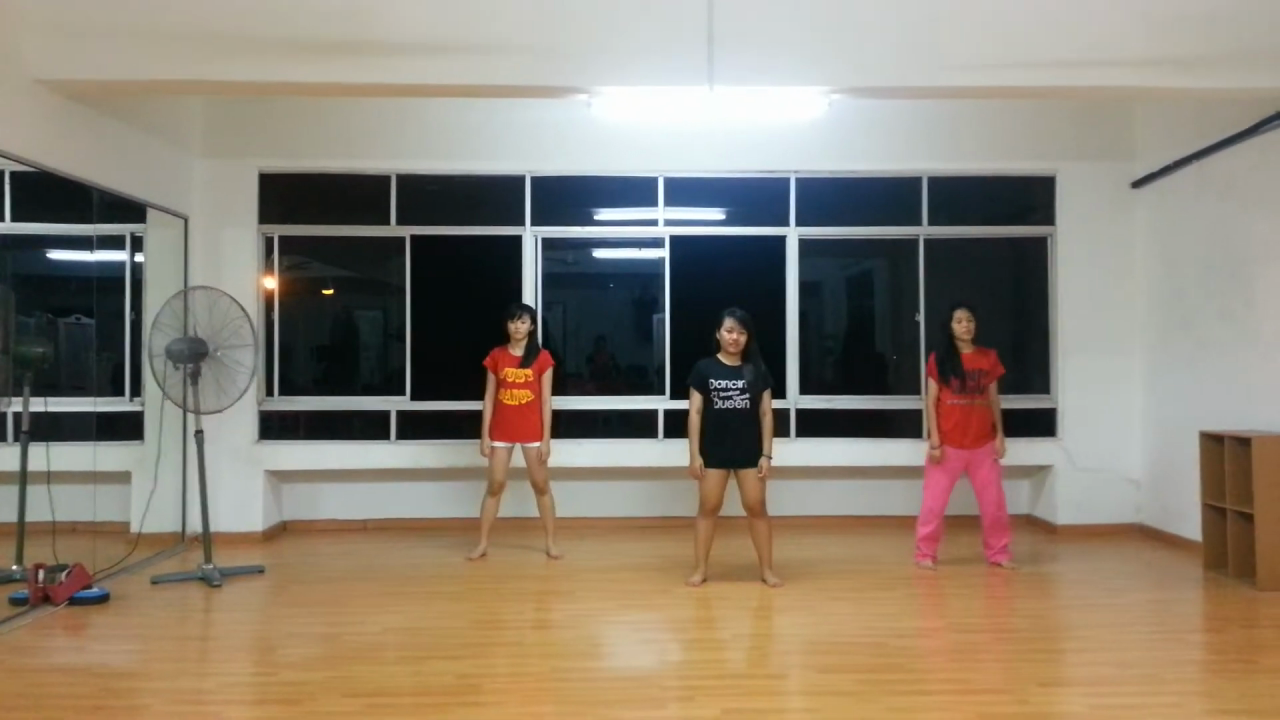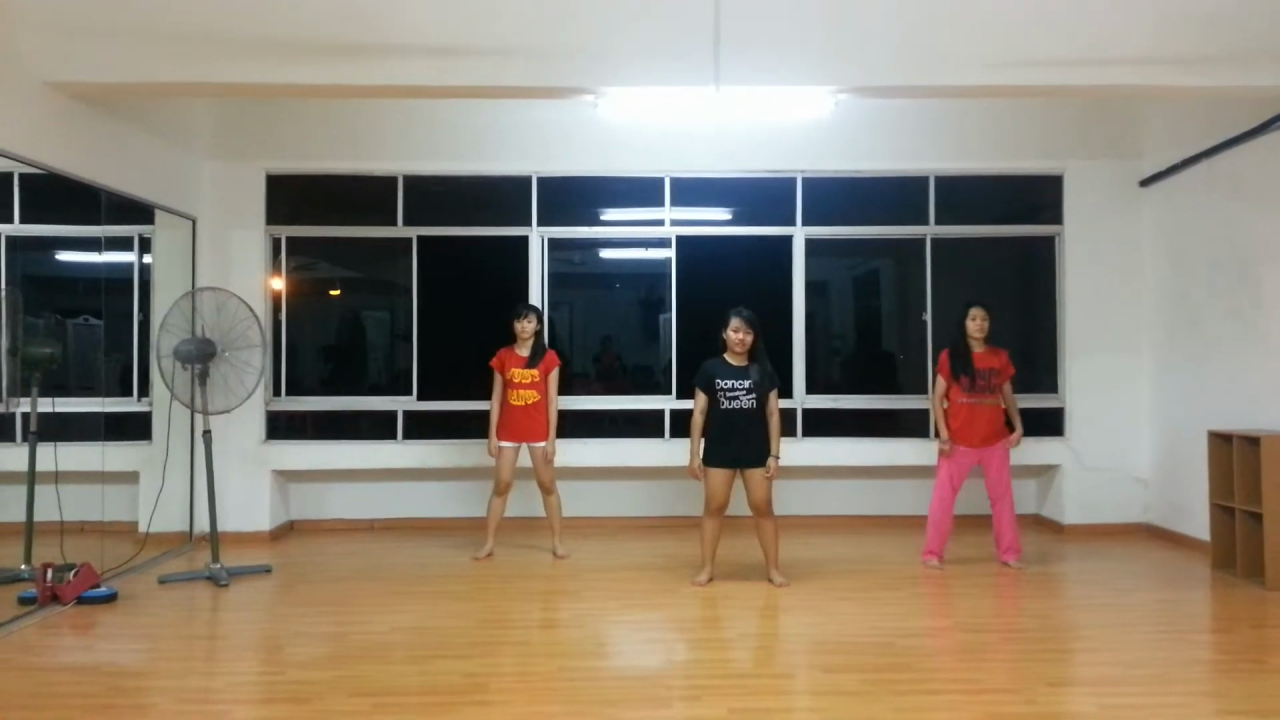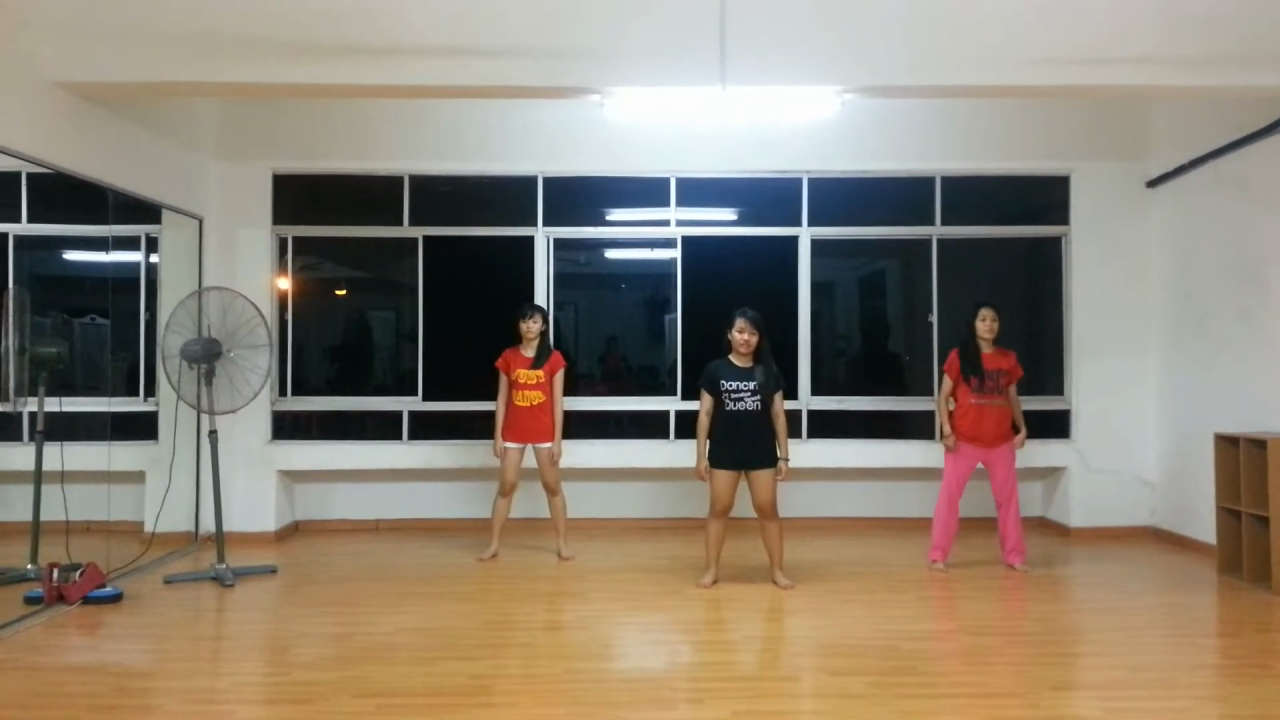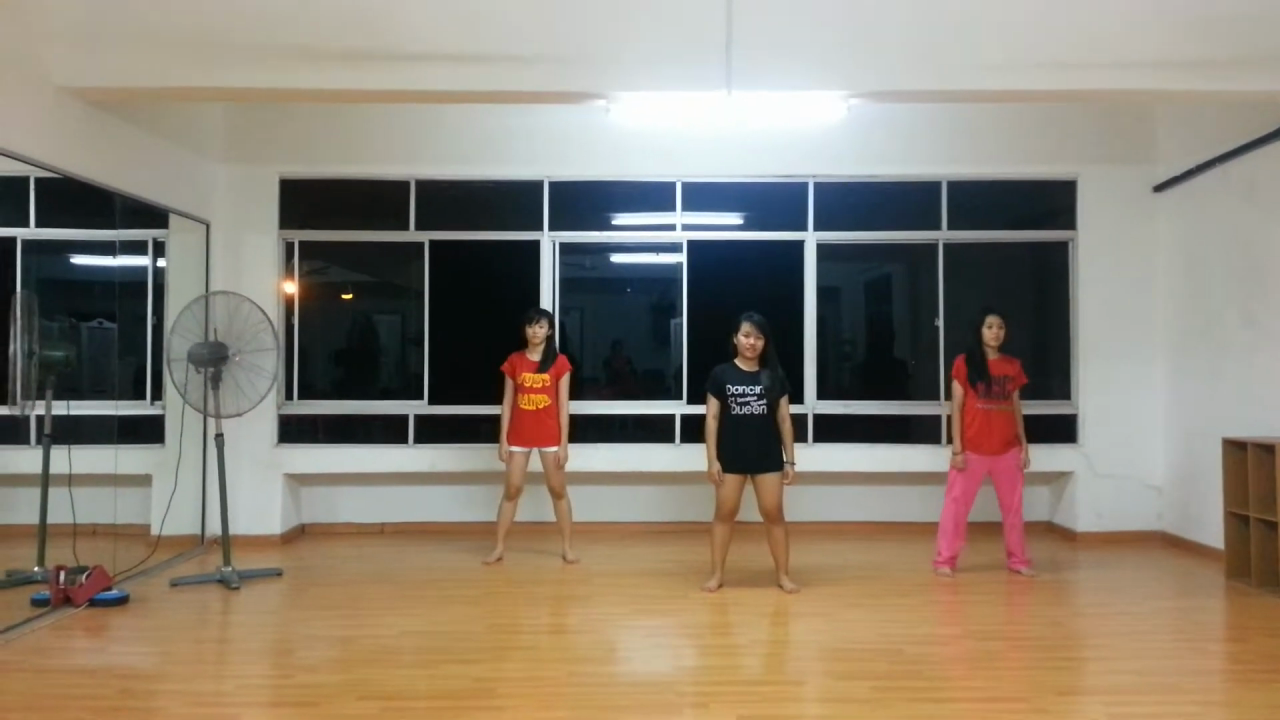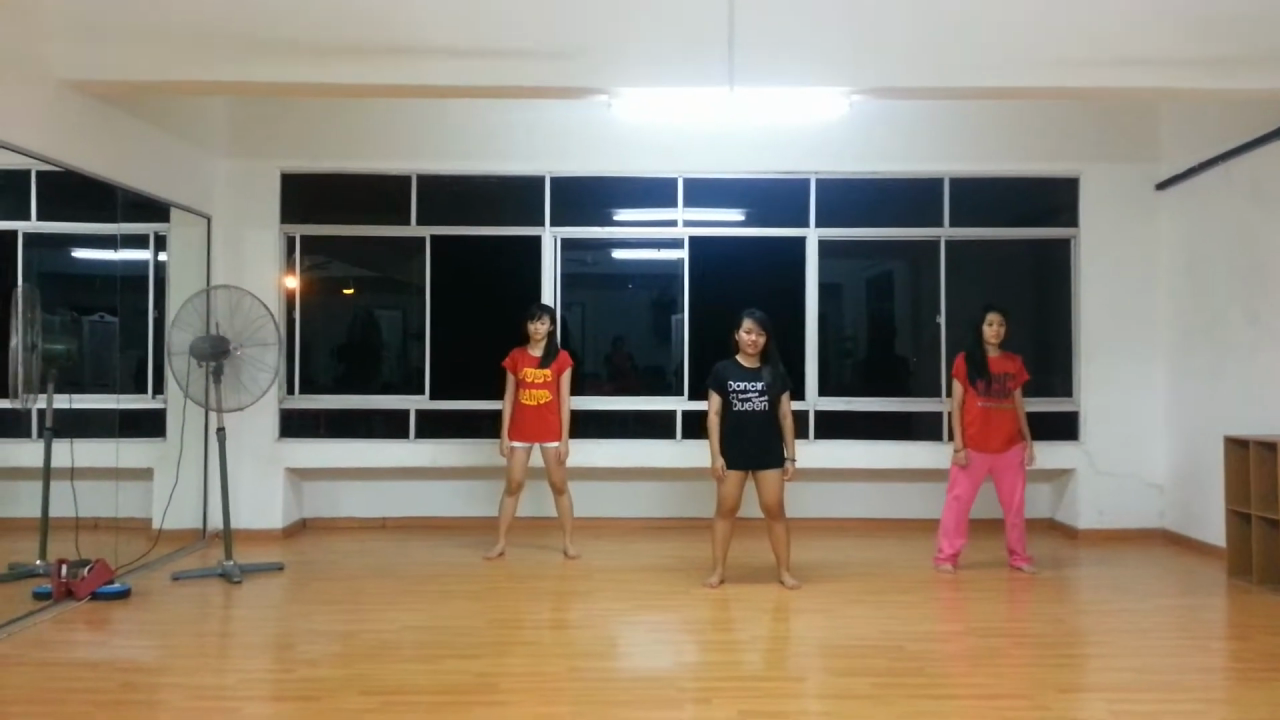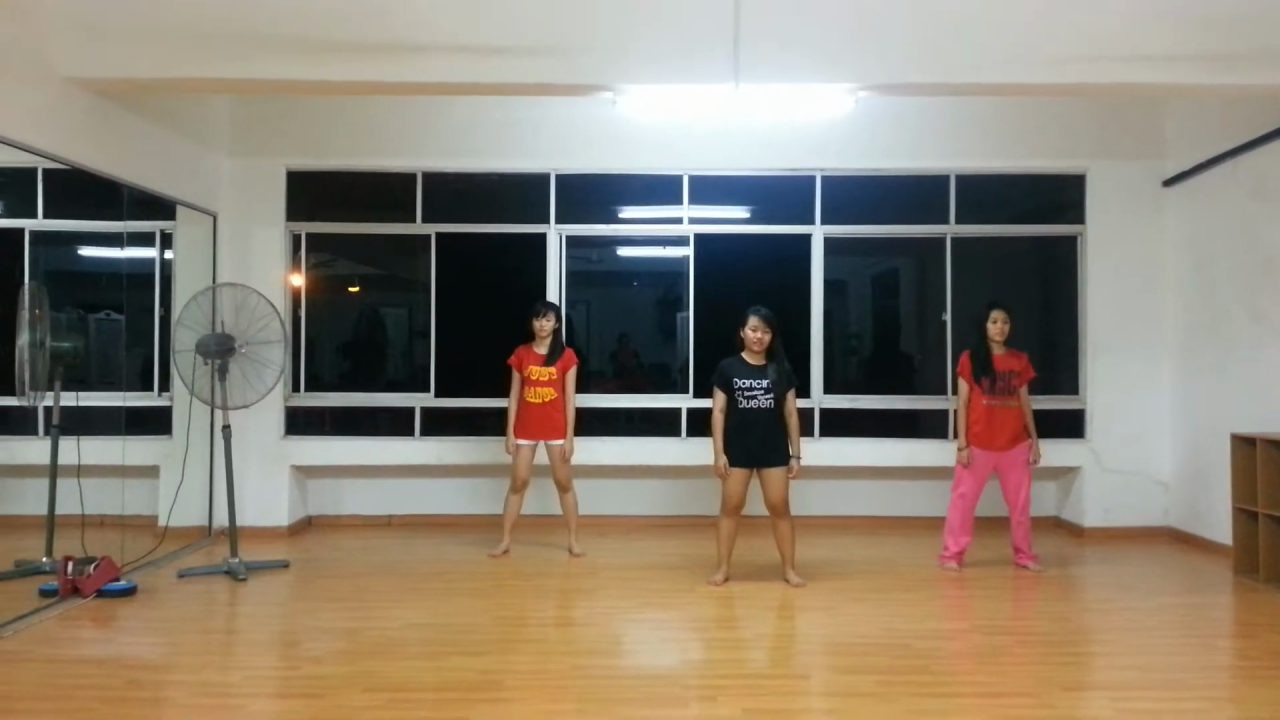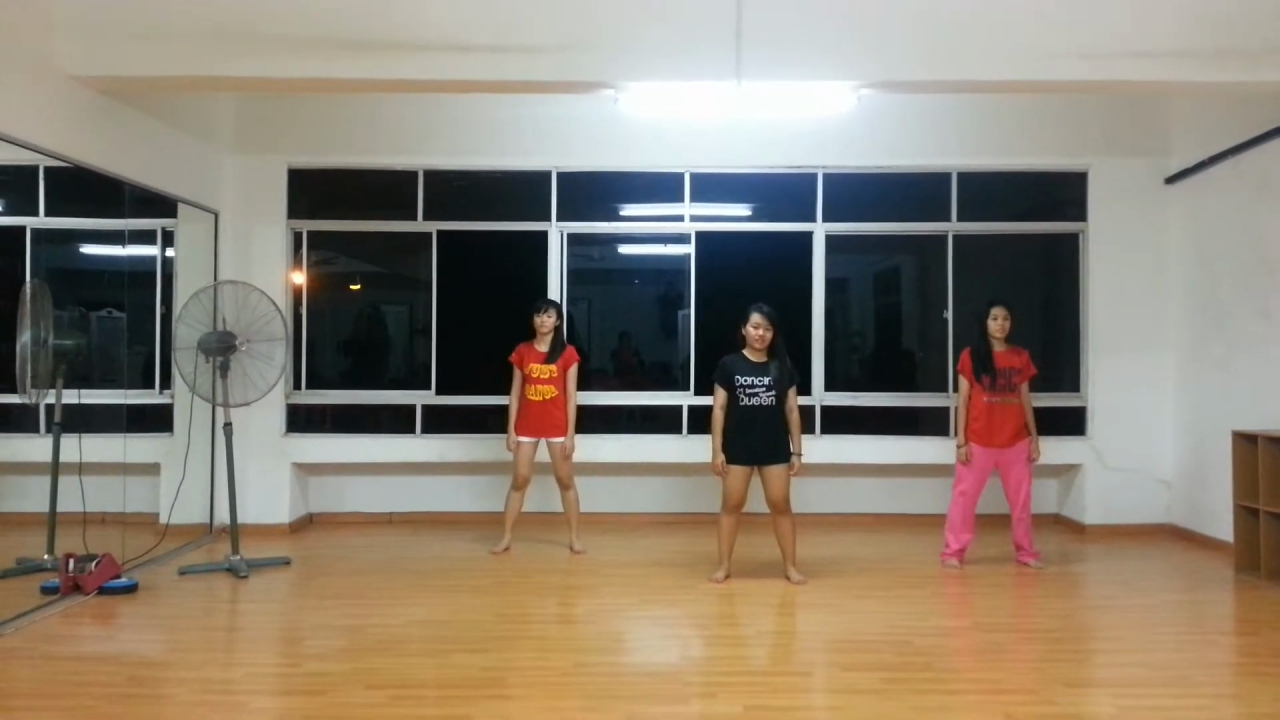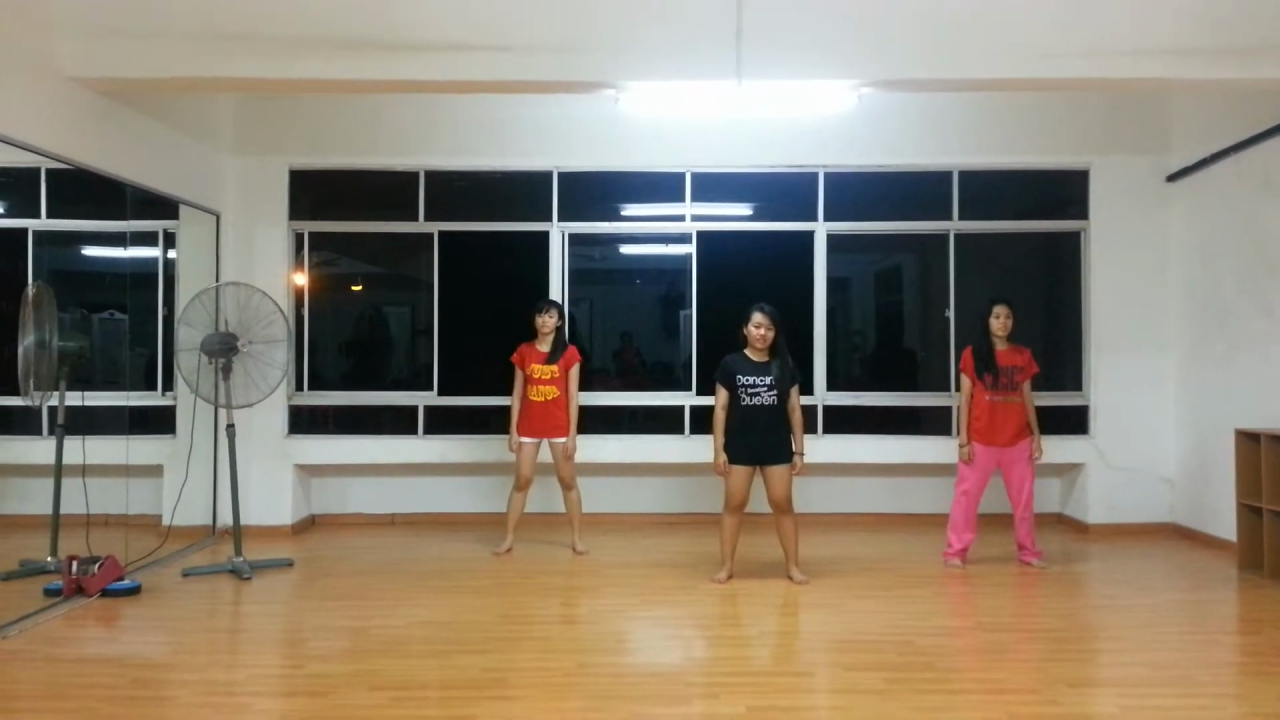
dt=0.2s
person 1, frame 1
left shoulder: (757, 370)
right shoulder: (704, 369)
left elbow: (766, 413)
right elbow: (695, 412)
left wrist: (766, 454)
right wrist: (694, 453)
left hip: (749, 451)
right hip: (713, 451)
left knee: (756, 508)
right knee: (708, 508)
left ankle: (766, 569)
right ankle: (700, 568)
person 1, frame 2
left shoulder: (764, 370)
right shoulder: (710, 369)
left elbow: (773, 413)
right elbow: (699, 413)
left wrist: (774, 454)
right wrist: (694, 454)
left hip: (756, 451)
right hip: (719, 451)
left knee: (763, 508)
right knee: (714, 507)
left ankle: (773, 568)
right ankle: (707, 567)
person 1, frame 3
left shoulder: (769, 371)
right shoulder: (715, 370)
left elbow: (778, 415)
right elbow: (705, 414)
left wrist: (783, 456)
right wrist: (701, 455)
left hip: (762, 453)
right hip: (724, 452)
left knee: (767, 510)
right knee: (719, 509)
left ankle: (777, 570)
right ankle: (711, 569)
person 1, frame 4
left shoulder: (774, 376)
right shoulder: (721, 374)
left elbow: (784, 419)
right elbow: (712, 418)
left wrist: (790, 460)
right wrist: (712, 459)
left hip: (768, 457)
right hip: (731, 457)
left knee: (773, 514)
right knee: (725, 513)
left ankle: (783, 575)
right ankle: (717, 574)
person 1, frame 5
left shoulder: (776, 372)
right shoulder: (722, 370)
left elbow: (785, 415)
right elbow: (714, 414)
left wrist: (790, 456)
right wrist: (716, 454)
left hip: (769, 453)
right hip: (733, 453)
left knee: (774, 510)
right knee: (726, 509)
left ankle: (784, 571)
right ankle: (718, 569)
person 1, frame 6
left shoulder: (781, 369)
right shoulder: (728, 368)
left elbow: (790, 413)
right elbow: (719, 411)
left wrist: (795, 454)
right wrist: (719, 452)
left hip: (774, 451)
right hip: (737, 450)
left knee: (779, 508)
right knee: (731, 507)
left ankle: (789, 569)
right ankle: (723, 567)
person 1, frame 7
left shoulder: (783, 366)
right shoulder: (729, 364)
left elbow: (792, 410)
right elbow: (719, 408)
left wrist: (797, 451)
right wrist: (717, 449)
left hip: (775, 448)
right hip: (738, 447)
left knee: (780, 505)
right knee: (732, 504)
left ankle: (790, 566)
right ankle: (724, 565)
person 1, frame 8
left shoulder: (785, 365)
right shoulder: (731, 364)
left elbow: (794, 409)
right elbow: (721, 408)
left wrist: (799, 450)
right wrist: (718, 449)
left hip: (777, 448)
right hip: (740, 447)
left knee: (783, 505)
right knee: (734, 504)
left ankle: (793, 566)
right ankle: (726, 565)
person 2, frame 1
left shoulder: (989, 357)
right shoulder: (938, 358)
left elbow: (993, 399)
right elbow: (931, 402)
left wrist: (999, 434)
right wrist: (934, 441)
left hip: (982, 443)
right hip: (948, 443)
left knee: (993, 501)
right knee: (934, 500)
left ankle: (999, 552)
right ankle: (925, 553)
person 2, frame 2
left shoulder: (1000, 357)
right shoulder: (950, 356)
left elbow: (1008, 396)
right elbow: (938, 398)
left wrist: (1018, 427)
right wrist: (943, 435)
left hip: (995, 441)
right hip: (959, 442)
left knee: (1002, 498)
right knee: (943, 498)
left ankle: (1009, 552)
right ankle: (932, 552)
person 2, frame 3
left shoulder: (1008, 358)
right shoulder: (959, 356)
left elbow: (1012, 397)
right elbow: (943, 396)
left wrist: (1022, 429)
right wrist: (946, 431)
left hip: (1001, 442)
right hip: (964, 441)
left knee: (1008, 498)
right knee: (949, 497)
left ankle: (1014, 555)
right ankle: (938, 555)
person 2, frame 4
left shoulder: (1013, 366)
right shoulder: (964, 363)
left elbow: (1016, 408)
right elbow: (956, 407)
left wrist: (1024, 445)
right wrist: (957, 448)
left hip: (1007, 450)
right hip: (972, 450)
left knee: (1013, 506)
right knee: (956, 505)
left ankle: (1018, 560)
right ankle: (945, 560)
person 2, frame 5
left shoulder: (1014, 363)
right shoulder: (965, 361)
left elbow: (1019, 406)
right elbow: (957, 405)
left wrist: (1028, 443)
right wrist: (958, 445)
left hip: (1009, 447)
right hip: (974, 447)
left knee: (1015, 504)
right knee: (958, 502)
left ankle: (1019, 556)
right ankle: (946, 556)
person 2, frame 6
left shoulder: (1020, 360)
right shoulder: (970, 358)
left elbow: (1025, 403)
right elbow: (963, 403)
left wrist: (1034, 440)
right wrist: (962, 443)
left hip: (1015, 445)
right hip: (978, 445)
left knee: (1020, 502)
right knee: (963, 499)
left ankle: (1024, 554)
right ankle: (951, 554)
person 2, frame 7
left shoulder: (1021, 357)
right shoulder: (970, 356)
left elbow: (1025, 400)
right elbow: (963, 400)
left wrist: (1034, 438)
right wrist: (961, 440)
left hip: (1015, 442)
right hip: (979, 442)
left knee: (1021, 498)
right knee: (964, 496)
left ankle: (1026, 551)
right ankle: (953, 551)
person 2, frame 8
left shoulder: (1023, 356)
right shoulder: (972, 354)
left elbow: (1027, 399)
right elbow: (965, 399)
left wrist: (1036, 437)
right wrist: (963, 440)
left hip: (1017, 441)
right hip: (981, 441)
left knee: (1024, 498)
right knee: (966, 496)
left ankle: (1028, 551)
right ankle: (955, 551)
person 3, frame 1
left shoulder: (542, 358)
right shoulder: (496, 356)
left elbow: (545, 400)
right elbow: (489, 398)
left wrist: (546, 438)
right wrist: (484, 435)
left hip: (532, 431)
right hip: (501, 431)
left knee: (541, 486)
right knee: (495, 485)
left ankle: (550, 542)
right ankle: (482, 543)
person 3, frame 2
left shoulder: (548, 358)
right shoulder: (503, 356)
left elbow: (552, 400)
right elbow: (496, 398)
left wrist: (551, 438)
right wrist: (492, 435)
left hip: (538, 431)
right hip: (508, 431)
left knee: (547, 486)
right knee: (501, 485)
left ankle: (557, 542)
right ankle: (489, 543)
person 3, frame 3
left shoulder: (553, 358)
right shoulder: (508, 357)
left elbow: (557, 401)
right elbow: (502, 399)
left wrist: (557, 439)
right wrist: (498, 436)
left hip: (543, 432)
right hip: (513, 433)
left knee: (552, 487)
right knee: (506, 486)
left ankle: (562, 543)
right ankle: (494, 544)
person 3, frame 4
left shoulder: (559, 362)
right shoulder: (514, 361)
left elbow: (563, 405)
right elbow: (507, 403)
left wrist: (564, 443)
right wrist: (503, 439)
left hip: (549, 436)
right hip: (519, 436)
left knee: (558, 490)
right knee: (512, 490)
left ankle: (567, 547)
right ankle: (499, 547)
person 3, frame 5
left shoulder: (561, 358)
right shoulder: (515, 357)
left elbow: (564, 401)
right elbow: (509, 398)
left wrist: (564, 439)
right wrist: (504, 435)
left hip: (550, 432)
right hip: (520, 431)
left knee: (559, 486)
right knee: (513, 485)
left ankle: (568, 542)
right ankle: (500, 542)
person 3, frame 6
left shoulder: (566, 356)
right shoulder: (521, 354)
left elbow: (569, 398)
right elbow: (514, 396)
left wrist: (569, 437)
right wrist: (510, 432)
left hip: (556, 429)
right hip: (526, 429)
left knee: (564, 484)
right knee: (518, 483)
left ankle: (573, 540)
right ankle: (505, 540)
person 3, frame 7
left shoulder: (567, 353)
right shoulder: (522, 351)
left elbow: (571, 396)
right elbow: (515, 393)
left wrist: (570, 434)
right wrist: (511, 430)
left hip: (557, 427)
right hip: (527, 426)
left knee: (565, 481)
right knee: (519, 480)
left ankle: (574, 537)
right ankle: (506, 537)
person 3, frame 8
left shoulder: (569, 353)
right shoulder: (523, 352)
left elbow: (573, 396)
right elbow: (517, 394)
left wrist: (572, 434)
right wrist: (513, 430)
left hip: (559, 427)
right hip: (529, 427)
left knee: (568, 481)
right knee: (521, 480)
left ankle: (576, 538)
right ankle: (508, 538)
